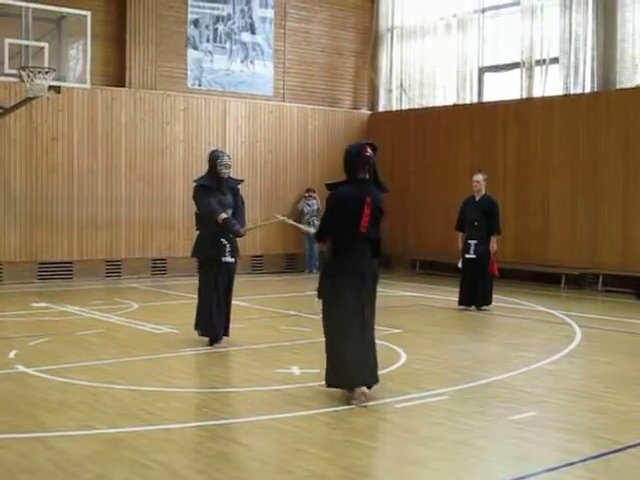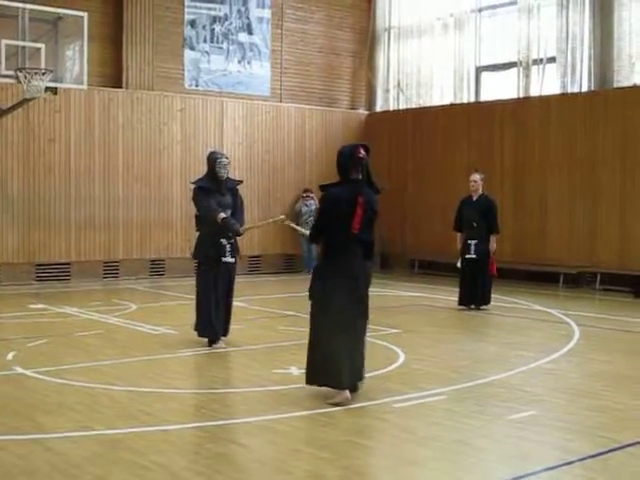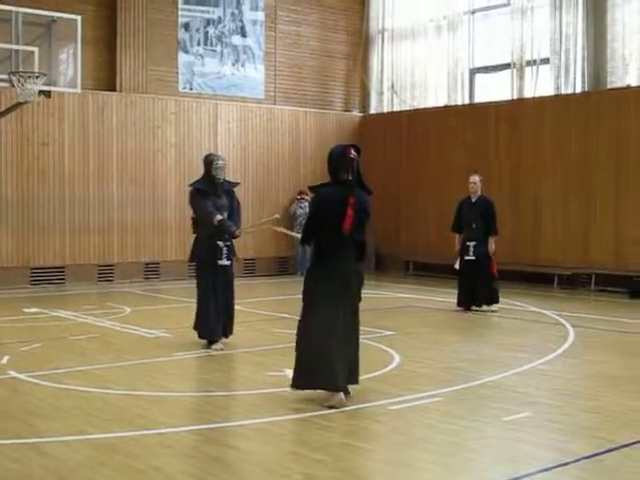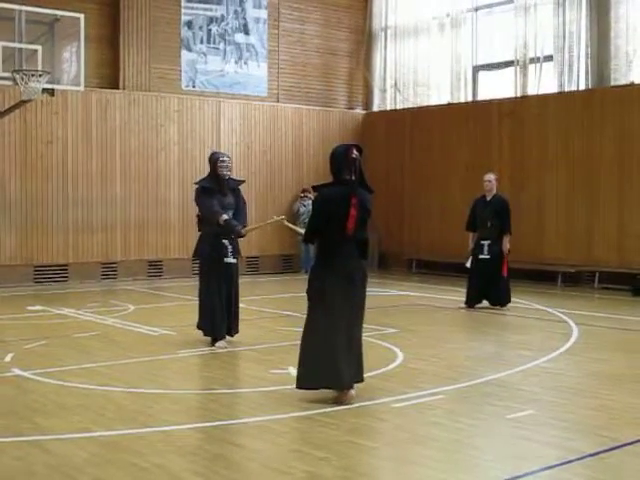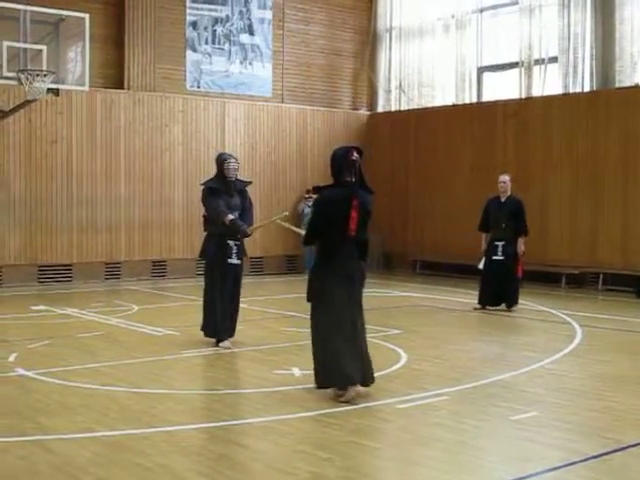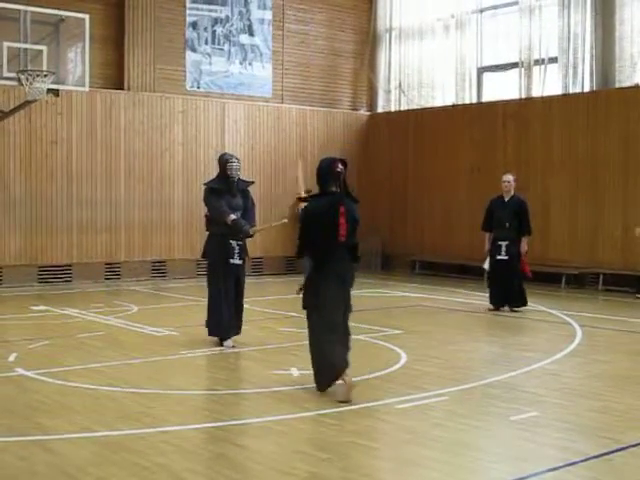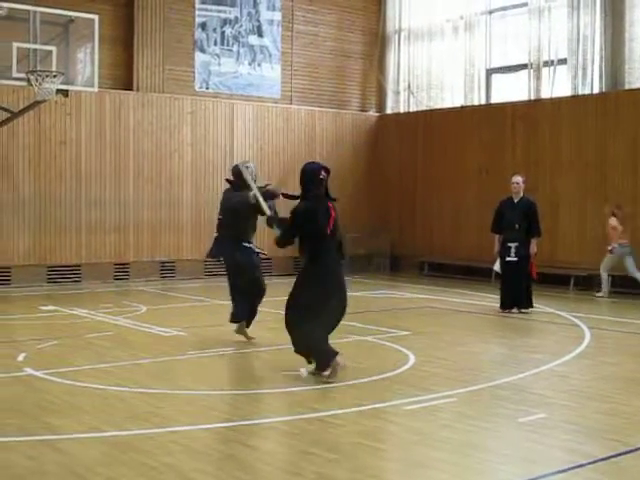
dt=0.3s
person 1, frame 1
left shoulder: (340, 195)
right shoulder: (377, 196)
left elbow: (324, 232)
right elbow: (373, 230)
left wrist: (322, 236)
left hip: (342, 265)
right hip: (367, 265)
left knee: (343, 323)
right knee: (361, 321)
left ankle: (357, 383)
right ankle: (360, 379)
person 1, frame 2
left shoulder: (332, 196)
right shoulder: (370, 197)
left elbow: (317, 233)
right elbow: (367, 232)
left wrist: (316, 238)
left hip: (334, 267)
right hip: (359, 267)
left knee: (332, 325)
right knee: (353, 323)
left ankle: (342, 387)
right ankle: (351, 379)
person 1, frame 3
left shoulder: (323, 197)
right shoulder: (362, 198)
left elbow: (308, 235)
right elbow: (360, 234)
left wrist: (312, 238)
left hip: (326, 268)
right hip: (352, 269)
left knee: (323, 326)
right knee: (345, 325)
left ankle: (336, 388)
right ankle: (342, 382)
person 1, frame 4
left shoulder: (326, 196)
right shoulder: (364, 197)
left elbow: (311, 234)
right elbow: (360, 231)
left wrist: (310, 237)
left hip: (330, 267)
right hip: (355, 267)
left knee: (328, 325)
right knee: (349, 323)
left ankle: (343, 385)
right ankle: (347, 381)
person 1, frame 5
left shoulder: (326, 198)
right shoulder: (364, 199)
left elbow: (311, 236)
right elbow: (360, 232)
left wrist: (312, 238)
left hip: (330, 268)
right hip: (354, 267)
left knee: (331, 324)
right knee: (350, 321)
left ankle: (348, 381)
right ankle: (353, 378)
person 1, frame 6
left shoulder: (313, 209)
right shoulder: (350, 207)
left elbow: (303, 247)
right elbow: (350, 240)
left wrist: (303, 253)
left hip: (323, 274)
right hip: (344, 272)
left knee: (326, 327)
right knee: (336, 321)
left ankle: (344, 375)
right ankle: (336, 372)
person 1, frame 7
left shoulder: (304, 209)
right shoulder: (328, 204)
left elbow: (285, 240)
left wrist: (275, 222)
right wrist: (278, 220)
left hip: (317, 269)
right hip: (332, 269)
left knee: (304, 317)
right knee: (318, 316)
left ankle: (329, 359)
right ankle: (321, 362)
person 2, frame 1
left shoulder: (233, 187)
right shoulder: (202, 188)
left elbow: (239, 210)
right elbow: (211, 209)
left wrist: (237, 226)
right wrist: (228, 223)
left hip: (228, 244)
right hip: (209, 243)
left knee: (225, 288)
right knee: (211, 288)
left ankle: (218, 330)
right ankle: (213, 333)
person 2, frame 2
left shoulder: (232, 188)
right shoulder: (202, 189)
left elbow: (239, 210)
right elbow: (211, 210)
left wrist: (236, 226)
right wrist: (228, 223)
left hip: (228, 244)
right hip: (209, 244)
left knee: (225, 289)
right knee: (210, 290)
left ankle: (218, 331)
right ankle: (213, 334)
person 2, frame 3
left shoulder: (228, 190)
right shoulder: (198, 192)
left elbow: (235, 212)
right elbow: (208, 213)
left wrist: (233, 228)
right wrist: (224, 224)
left hip: (225, 246)
right hip: (207, 246)
left knee: (225, 290)
right knee: (209, 291)
left ankle: (218, 332)
right ankle: (212, 336)
person 2, frame 4
left shoulder: (234, 188)
right shoulder: (204, 190)
left elbow: (241, 210)
right elbow: (213, 211)
left wrist: (239, 227)
right wrist: (231, 224)
left hip: (230, 243)
right hip: (211, 244)
left knee: (230, 288)
right knee: (213, 289)
left ankle: (222, 331)
right ankle: (216, 334)
person 2, frame 5
left shoulder: (241, 189)
right shoulder: (211, 190)
left elbow: (248, 211)
right elbow: (219, 211)
left wrist: (245, 227)
right wrist: (235, 224)
left hip: (235, 244)
right hip: (217, 244)
left knee: (233, 289)
right knee: (217, 289)
left ankle: (225, 331)
right ankle: (220, 334)
person 2, frame 6
left shoulder: (243, 189)
right shoulder: (213, 189)
left elbow: (249, 211)
right elbow: (220, 211)
left wrist: (246, 227)
right wrist: (235, 221)
left hip: (237, 244)
right hip: (219, 243)
left knee: (235, 287)
right knee: (220, 287)
left ankle: (226, 331)
right ankle: (224, 333)
person 2, frame 7
left shoulder: (256, 194)
right shoulder: (231, 195)
right elbow: (238, 203)
right wrist: (262, 195)
left hip: (245, 244)
right hip: (230, 244)
left knee: (255, 284)
left ankle: (242, 322)
right ankle: (241, 319)
person 3, frame 1
left shoulder: (490, 202)
right shoulder: (467, 202)
left elbow: (495, 226)
right elbow: (461, 224)
left wrist: (493, 243)
right wrist: (460, 241)
left hip: (484, 243)
right hip: (469, 242)
left knee: (483, 272)
right knee: (468, 272)
left ankle: (481, 301)
right ankle: (468, 301)
person 3, frame 2
left shoulder: (488, 202)
right shoulder: (464, 202)
left elbow: (493, 225)
right elbow: (459, 225)
left wrist: (492, 243)
right wrist: (459, 242)
left hip: (483, 243)
right hip: (468, 242)
left knee: (483, 273)
right knee: (467, 272)
left ankle: (480, 301)
right ankle: (468, 301)
person 3, frame 3
left shoulder: (487, 203)
right shoulder: (463, 203)
left elbow: (492, 227)
right elbow: (458, 226)
left wrist: (491, 244)
right wrist: (457, 243)
left hip: (482, 244)
right hip: (467, 244)
left knee: (485, 273)
right knee: (465, 273)
left ankle: (490, 301)
right ankle: (466, 302)
person 3, frame 4
left shoulder: (502, 202)
right shoulder: (478, 202)
left elbow: (506, 226)
right elbow: (472, 224)
left wrist: (506, 243)
right wrist: (471, 242)
left hip: (497, 243)
right hip: (480, 242)
left knee: (498, 273)
right knee: (476, 271)
left ankle: (500, 301)
right ankle: (472, 300)
person 3, frame 5
left shoulder: (516, 203)
right shoulder: (491, 203)
left elbow: (522, 227)
right elbow: (485, 225)
left wrist: (521, 244)
right wrist: (484, 242)
left hip: (510, 244)
right hip: (494, 243)
left knee: (510, 274)
right knee: (489, 272)
left ankle: (510, 303)
right ankle: (484, 302)
person 3, frame 6
left shoulder: (520, 203)
right shoulder: (494, 202)
left elbow: (525, 227)
right elbow: (488, 225)
left wrist: (524, 244)
right wrist: (487, 242)
left hip: (514, 244)
right hip: (497, 243)
left knee: (514, 274)
right knee: (495, 274)
left ankle: (514, 303)
right ankle: (497, 303)
person 3, frame 7
left shoulder: (529, 204)
right shoulder: (504, 204)
left elbow: (534, 228)
right elbow: (497, 226)
left wrist: (533, 245)
right wrist: (497, 244)
left hip: (523, 245)
right hip: (507, 245)
left knee: (523, 276)
right knee: (507, 276)
left ankle: (523, 304)
right ankle: (507, 305)
